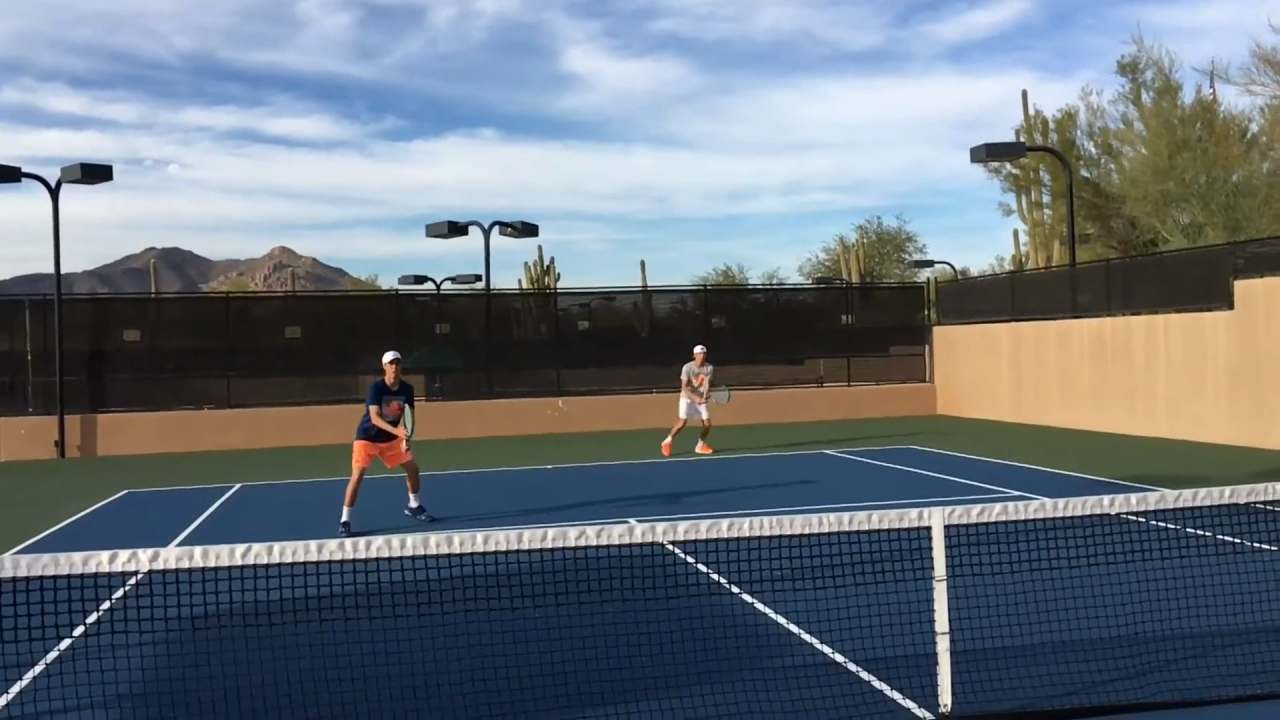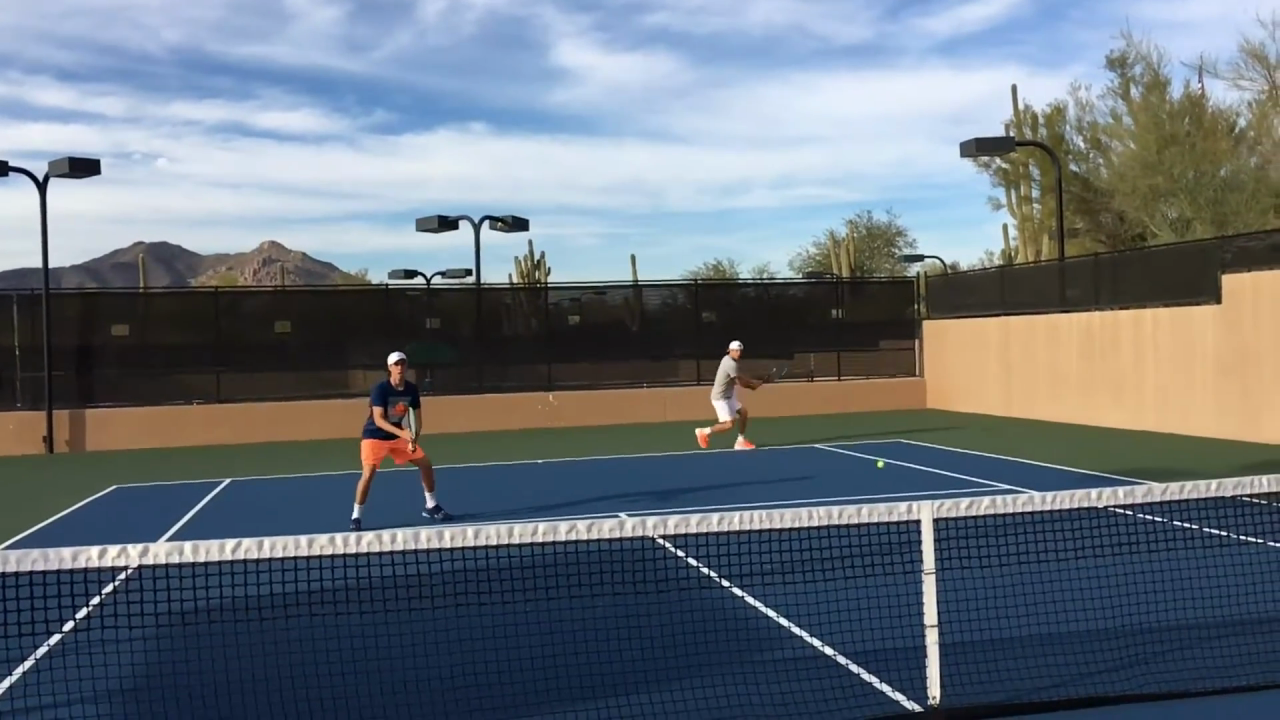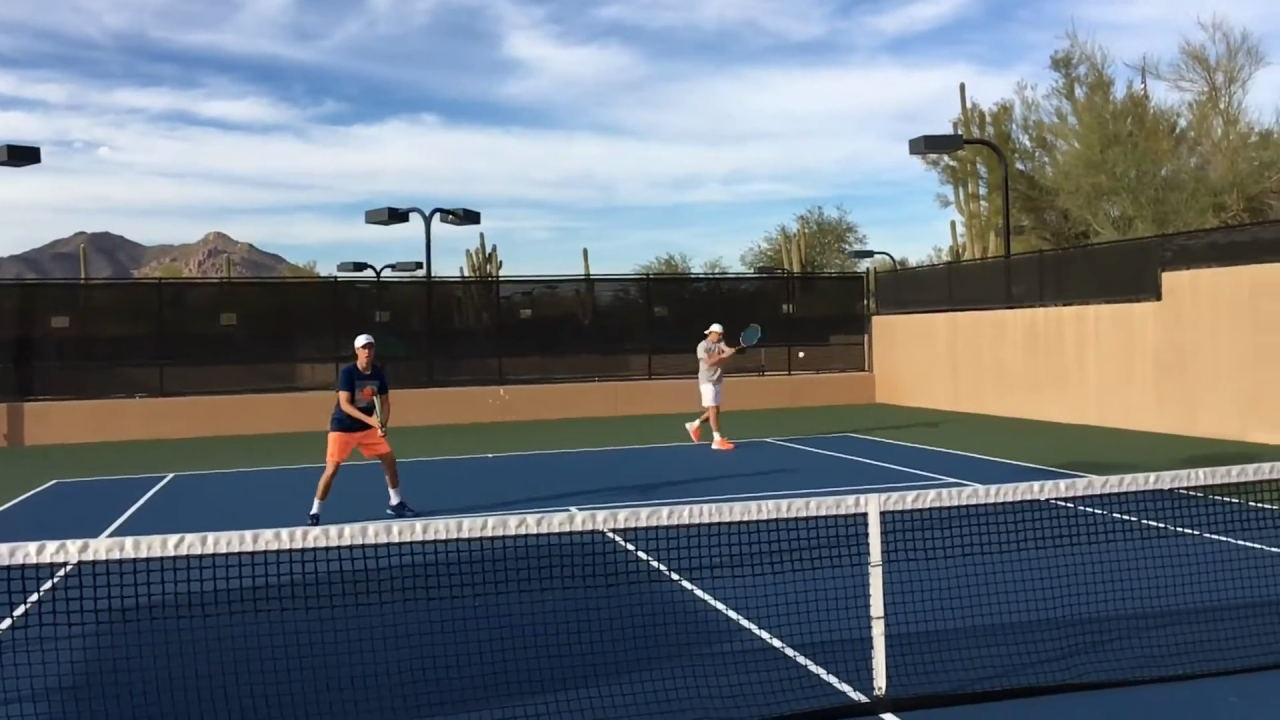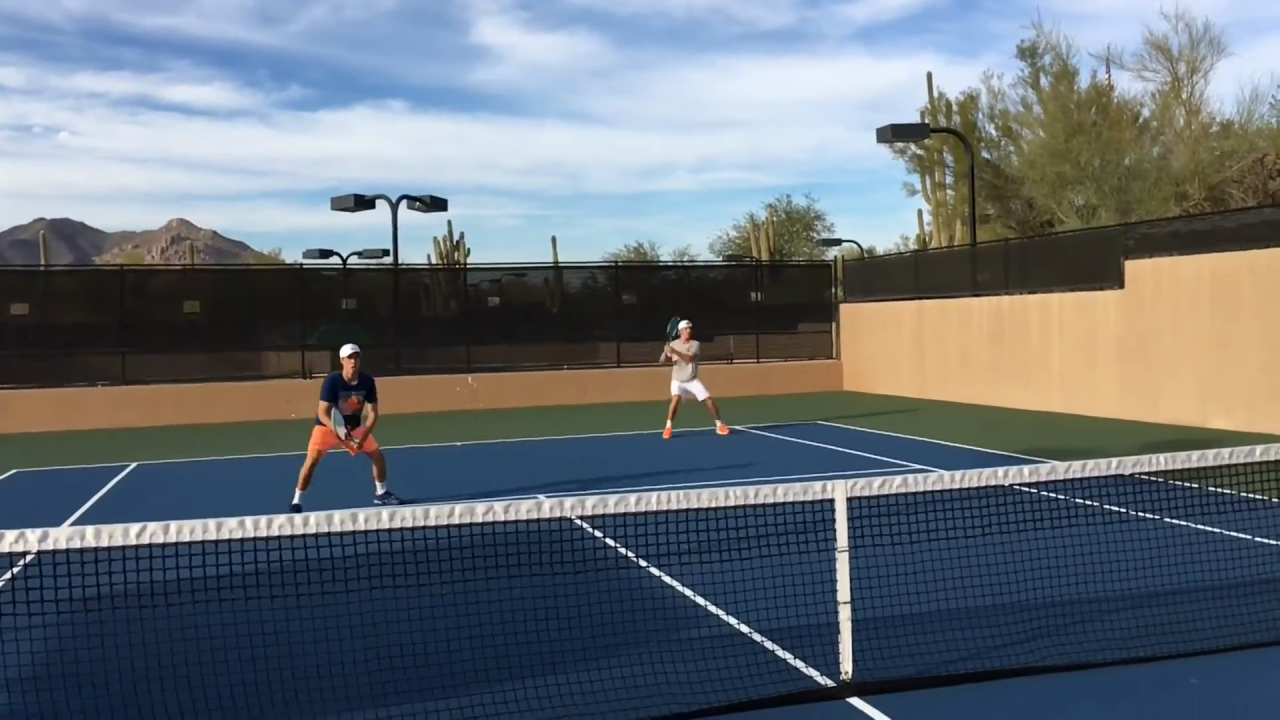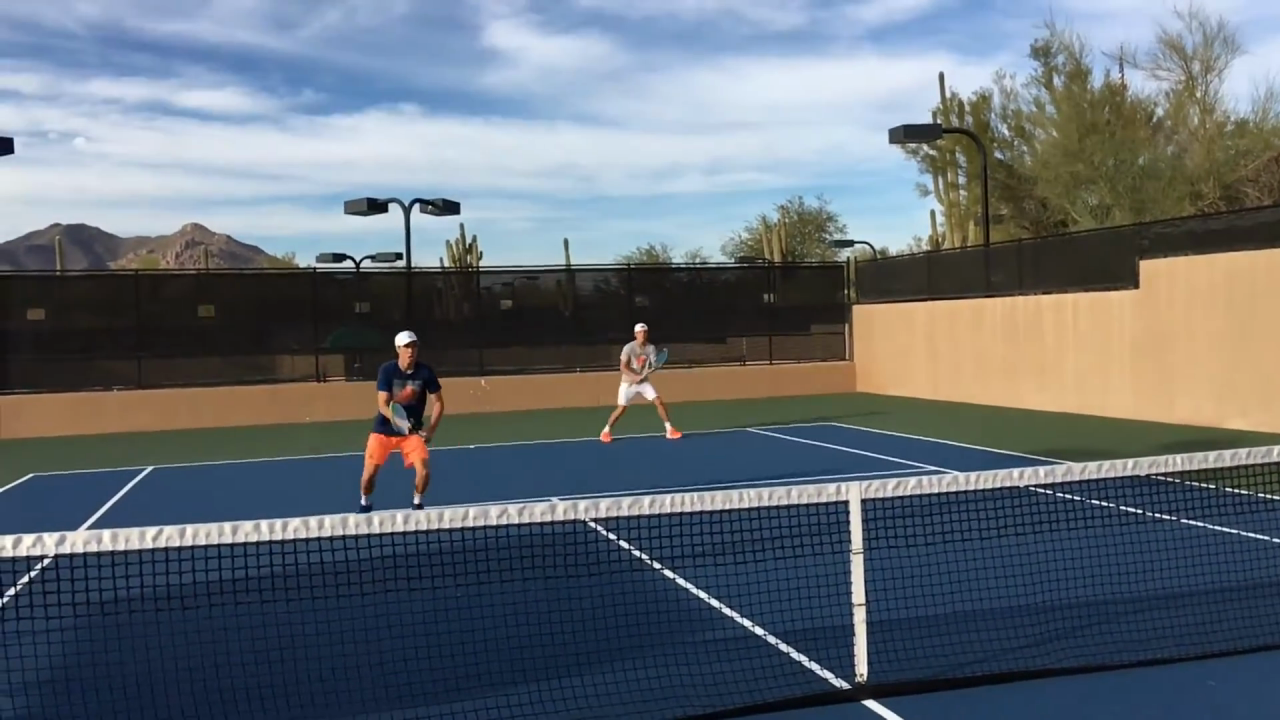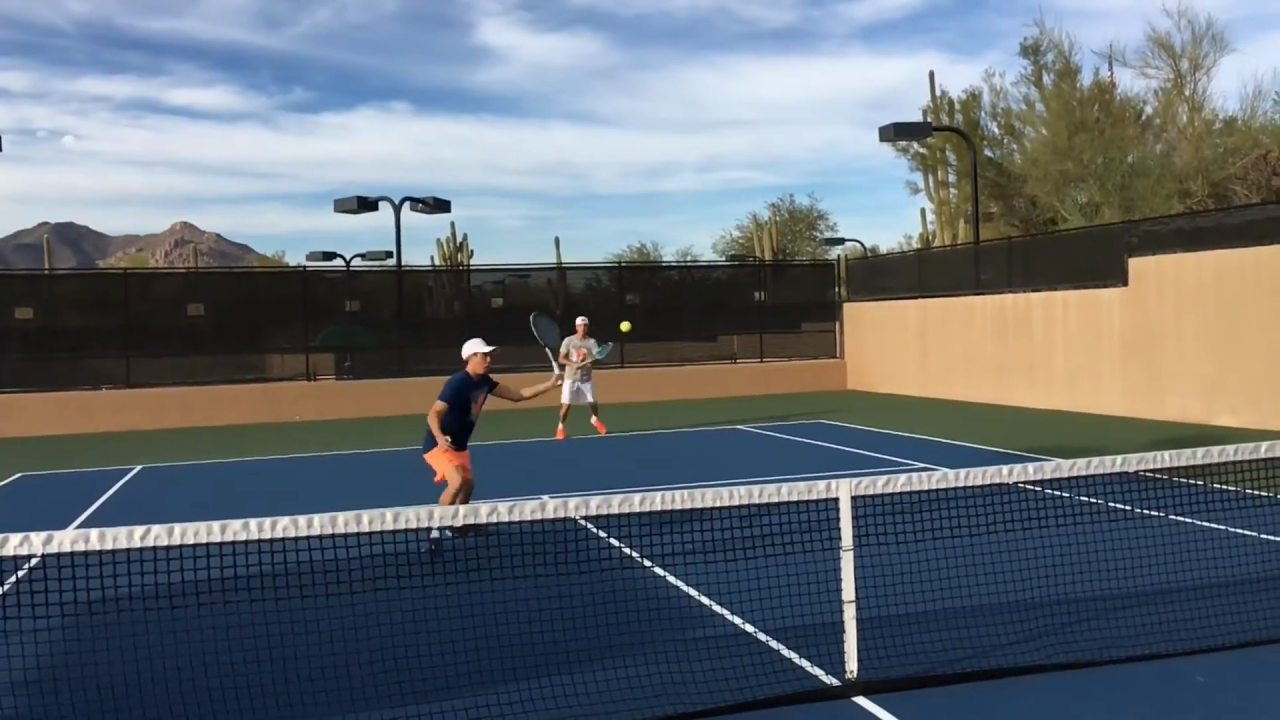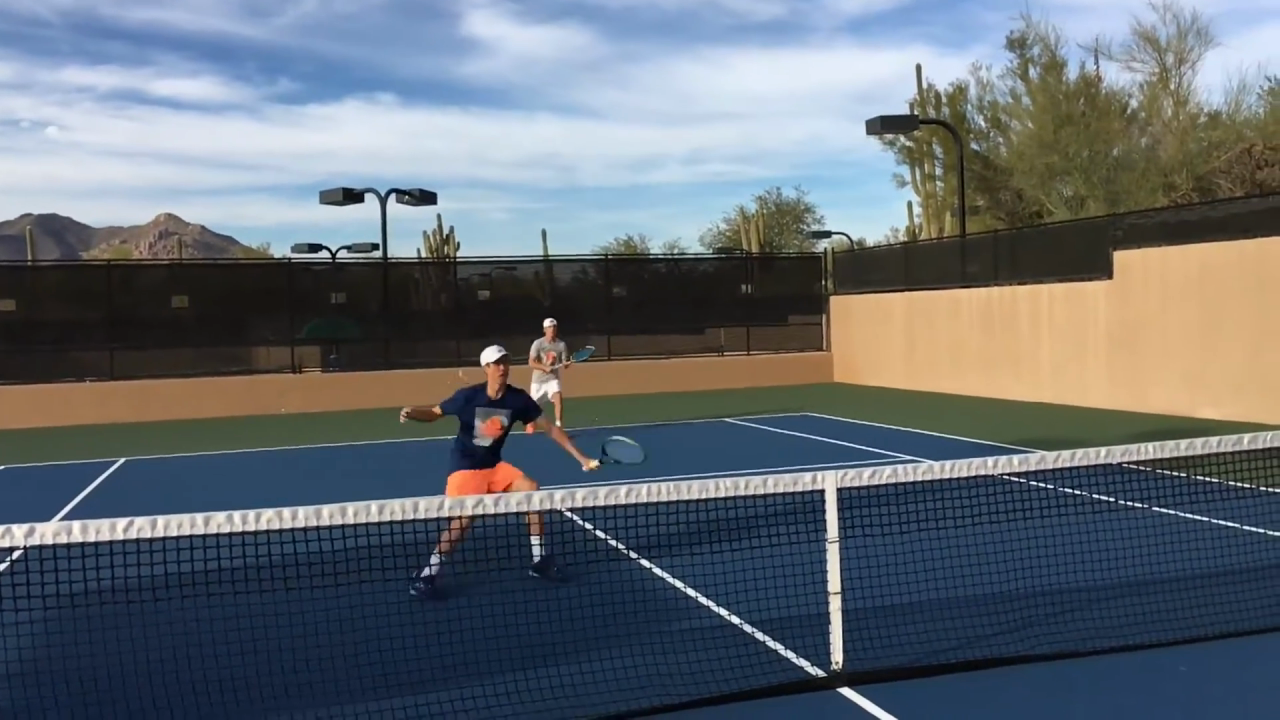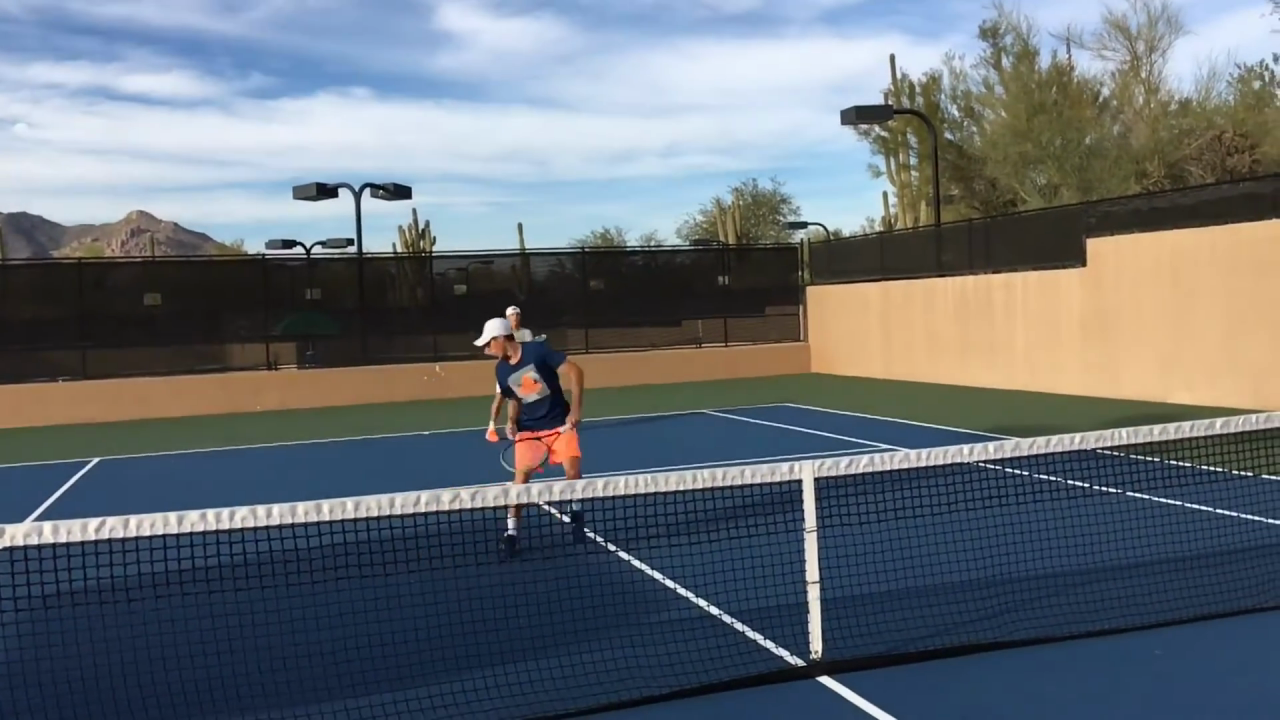
dt=0.5s
person 1, frame 1
left shoulder: (407, 389)
right shoulder: (376, 388)
right elbow: (374, 417)
left wrist: (405, 438)
right wrist: (397, 431)
left hip: (391, 438)
right hip: (367, 437)
left knee: (413, 468)
right knee: (357, 476)
left ankle: (414, 506)
right ankle: (345, 521)
person 1, frame 2
left shoulder: (412, 389)
right shoulder: (380, 389)
left elbow: (417, 417)
right elbow: (378, 420)
left wrist: (413, 439)
right wrist: (402, 432)
left hip: (399, 436)
right hip: (374, 436)
left knee: (425, 464)
right knee: (369, 473)
left ankle: (431, 506)
right ankle: (356, 516)
person 1, frame 3
left shoulder: (378, 373)
right shoulder: (347, 373)
left elbow: (385, 402)
right elbow: (344, 404)
left wrist: (382, 424)
right wrist: (369, 419)
left hip: (368, 428)
right hip: (342, 427)
left knee: (389, 460)
right knee: (332, 469)
left ankle: (395, 503)
right ankle: (315, 511)
person 1, frame 4
left shoulder: (368, 381)
right shoulder: (331, 381)
left elbow: (373, 413)
right elbow: (322, 413)
left wrist: (362, 436)
right wrist: (337, 431)
left hip: (355, 426)
right hip: (327, 426)
left knee: (377, 456)
right knee: (312, 459)
left ankle: (382, 493)
right ankle: (296, 502)
person 1, frame 5
left shoulder: (426, 372)
right shoulder: (387, 370)
left elbow: (438, 403)
right elbow: (382, 405)
left wrist: (429, 429)
left hip: (414, 429)
right hip: (385, 428)
left knee: (423, 471)
right knee: (370, 473)
left ankle: (417, 503)
right ankle: (365, 504)
person 1, frame 6
left shoulder: (483, 381)
right shoulder: (457, 383)
left elbow: (515, 396)
right elbow: (433, 415)
left wrist: (550, 384)
right wrist: (440, 437)
left hip: (458, 446)
right hip: (439, 444)
left knee: (467, 488)
right knee: (458, 482)
person 1, frame 7
left shoulder: (518, 398)
right shoulder: (467, 396)
left elbow: (550, 428)
right elbow: (435, 413)
left wrist: (582, 458)
right wrist: (414, 413)
left hip: (494, 465)
right hip: (465, 466)
left knee: (533, 492)
right knee: (462, 521)
left ankle: (539, 561)
right ankle: (428, 573)
person 1, frame 8
left shoulder: (538, 350)
right shoulder: (501, 368)
left elbow: (575, 372)
left wrist: (575, 411)
right wrist: (510, 424)
left hip: (560, 422)
right hip: (527, 427)
left knee: (572, 470)
right knee: (520, 479)
left ankle: (575, 513)
right ankle: (511, 535)
